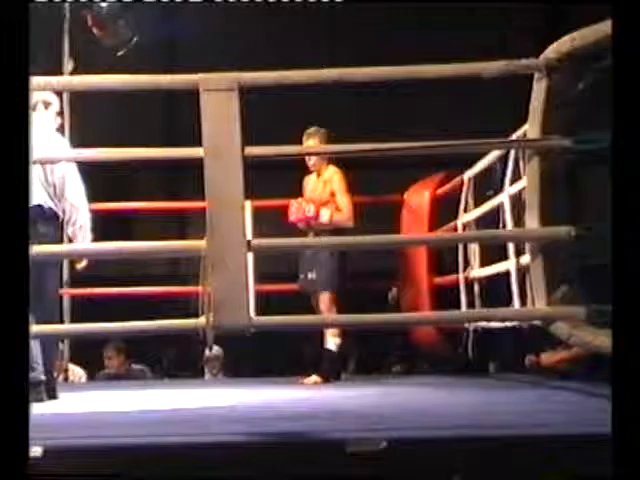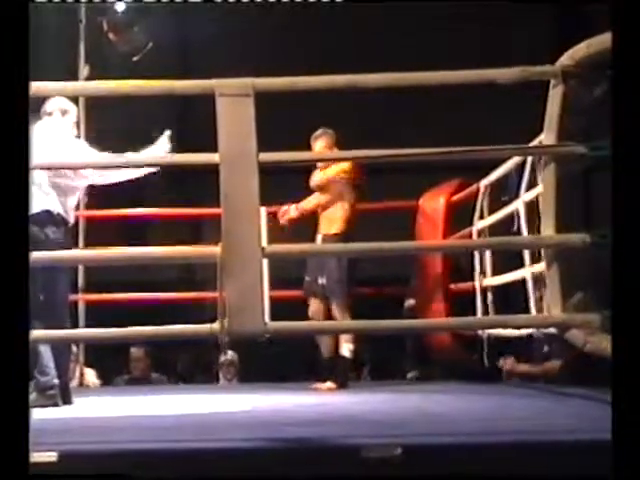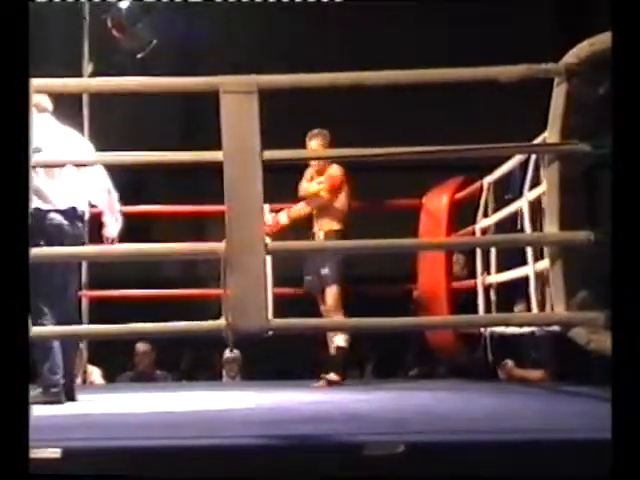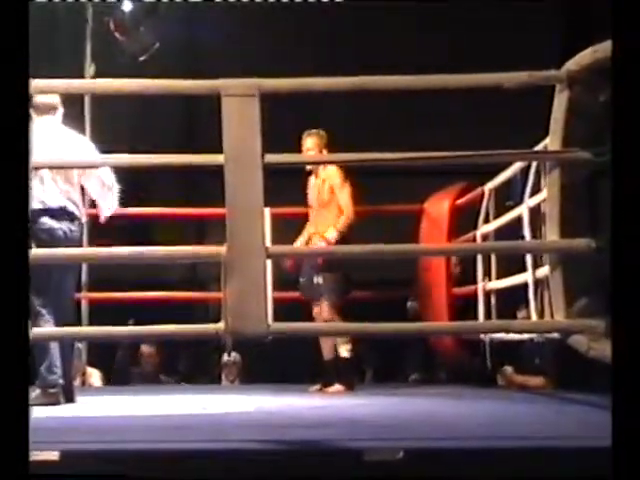
dt=1s
person 1, frame 1
right shoulder: (52, 140)
right elbow: (71, 192)
right wrist: (81, 235)
right hip: (42, 224)
left knee: (38, 304)
right knee: (45, 305)
right ankle: (46, 380)
person 1, frame 2
left shoulder: (32, 141)
right shoulder: (63, 144)
right elbow: (107, 166)
right wrist: (152, 155)
left hip: (35, 227)
right hip: (51, 229)
left knee: (37, 310)
right knee: (56, 310)
left ankle: (46, 385)
right ankle: (59, 385)
person 1, frame 3
left shoulder: (34, 135)
right shoulder: (75, 139)
right elbow: (100, 183)
right wrist: (111, 221)
left hip: (43, 221)
right hip: (73, 224)
left knee: (44, 305)
right knee: (67, 305)
left ankle: (51, 383)
right ankle: (67, 383)
person 1, frame 4
left shoulder: (31, 137)
right shoulder: (76, 140)
right elbow: (104, 180)
right wrist: (107, 207)
left hip: (40, 225)
right hip: (70, 226)
left knee: (42, 307)
right knee: (63, 307)
left ankle: (49, 385)
right ankle: (65, 385)
person 2, frame 1
left shoulder: (335, 176)
right shoulder: (307, 181)
left elbow: (349, 219)
left wrist: (319, 213)
right wrist: (300, 217)
left knee: (327, 304)
right knee: (319, 307)
left ankle: (327, 369)
right ankle: (333, 366)
person 2, frame 2
left shoulder: (345, 171)
right shoulder: (327, 173)
left elbow: (319, 189)
left hip: (337, 244)
right hip: (319, 244)
left knee: (339, 311)
right knee: (315, 313)
left ankle: (341, 373)
right ankle: (329, 370)
person 2, frame 3
left shoulder: (336, 172)
right shoulder: (311, 171)
left elbow: (313, 203)
right elbow: (302, 191)
left wrist: (281, 218)
right wrist: (317, 184)
left hip: (335, 240)
right hip: (316, 241)
left knee: (332, 301)
right knee: (325, 308)
left ankle: (338, 367)
right ankle: (333, 368)
person 2, frame 4
left shoulder: (335, 174)
right shoulder: (311, 181)
left elbow: (349, 213)
left wrist: (329, 238)
right wrist: (298, 245)
right hip: (313, 251)
left knee: (329, 314)
right knee: (318, 316)
left ankle: (345, 377)
right ankle: (330, 375)
